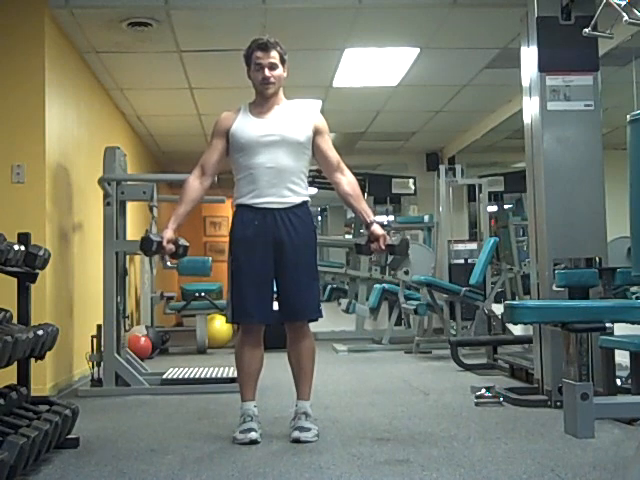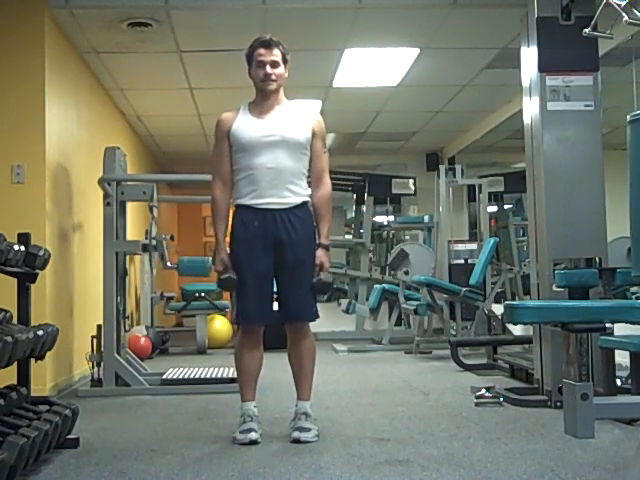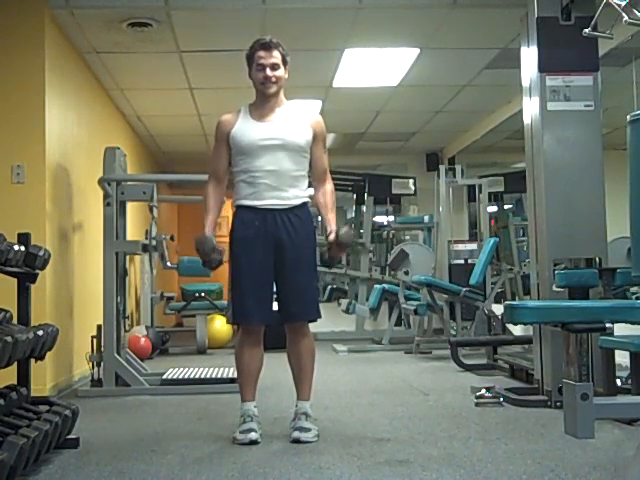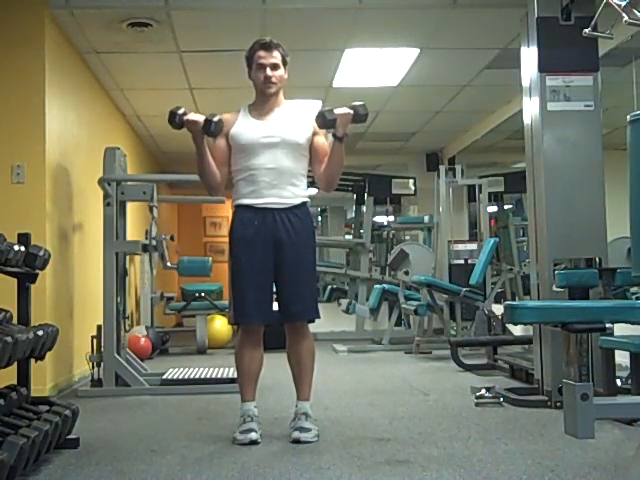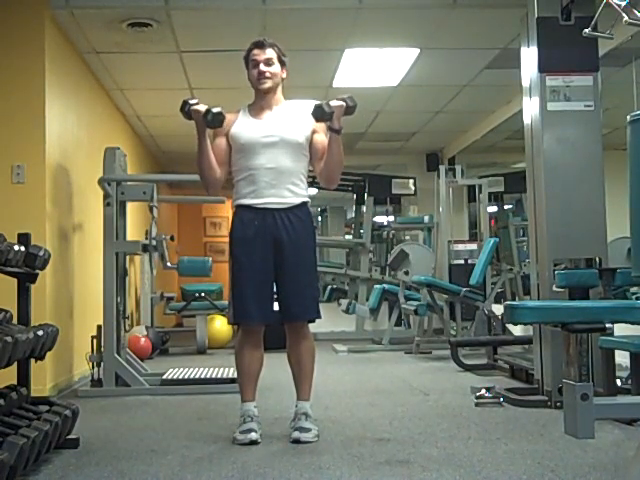
dt=1s
person 1, frame 1
left shoulder: (309, 116)
right shoulder: (230, 121)
left elbow: (339, 173)
right elbow: (201, 175)
left wrist: (370, 221)
right wrist: (172, 225)
left hip: (295, 219)
right hip: (249, 223)
left knee: (299, 320)
right knee: (250, 322)
left ankle: (303, 410)
right ankle: (248, 412)
person 1, frame 2
left shoulder: (309, 118)
right shoulder: (230, 122)
left elbow: (321, 184)
right elbow: (221, 186)
left wrist: (323, 242)
right wrist: (220, 243)
left hip: (296, 222)
right hip: (249, 224)
left knee: (299, 321)
right knee: (250, 323)
left ankle: (303, 411)
right ankle: (249, 413)
person 1, frame 3
left shoulder: (310, 121)
right shoulder: (230, 123)
left elbow: (322, 180)
right elbow: (216, 182)
left wrist: (332, 224)
right wrist: (207, 228)
left hip: (296, 220)
right hip: (249, 223)
left knee: (299, 320)
right knee: (250, 322)
left ankle: (303, 411)
right ankle: (248, 412)
person 1, frame 4
left shoulder: (308, 119)
right shoulder: (230, 123)
left elbow: (327, 182)
right elbow: (214, 185)
left wrist: (340, 136)
right wrist: (199, 140)
left hip: (295, 220)
right hip: (249, 222)
left knee: (298, 320)
right knee: (250, 322)
left ankle: (303, 411)
right ankle: (248, 413)
person 1, frame 5
left shoulder: (308, 117)
right shoulder: (230, 123)
left elbow: (330, 179)
right elbow: (212, 184)
left wrist: (335, 129)
right wrist: (202, 132)
left hip: (294, 219)
right hip: (249, 222)
left knee: (298, 320)
right knee: (250, 322)
left ankle: (303, 411)
right ankle: (248, 413)
